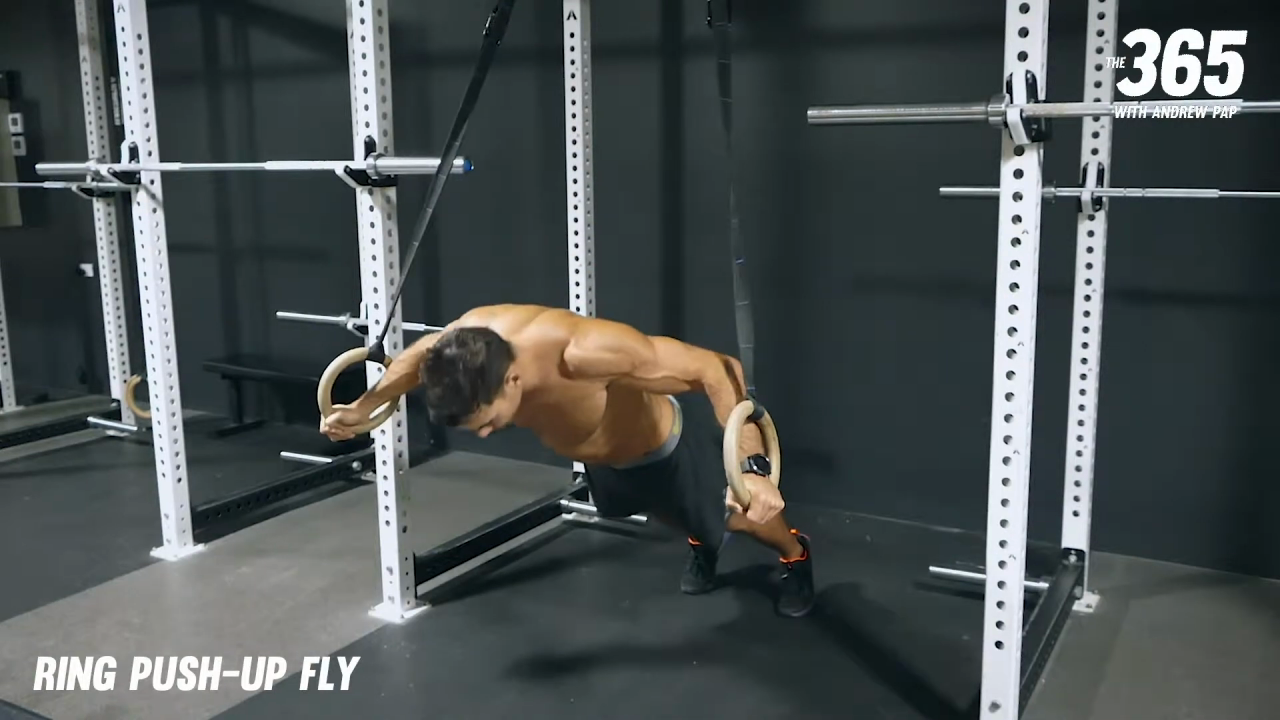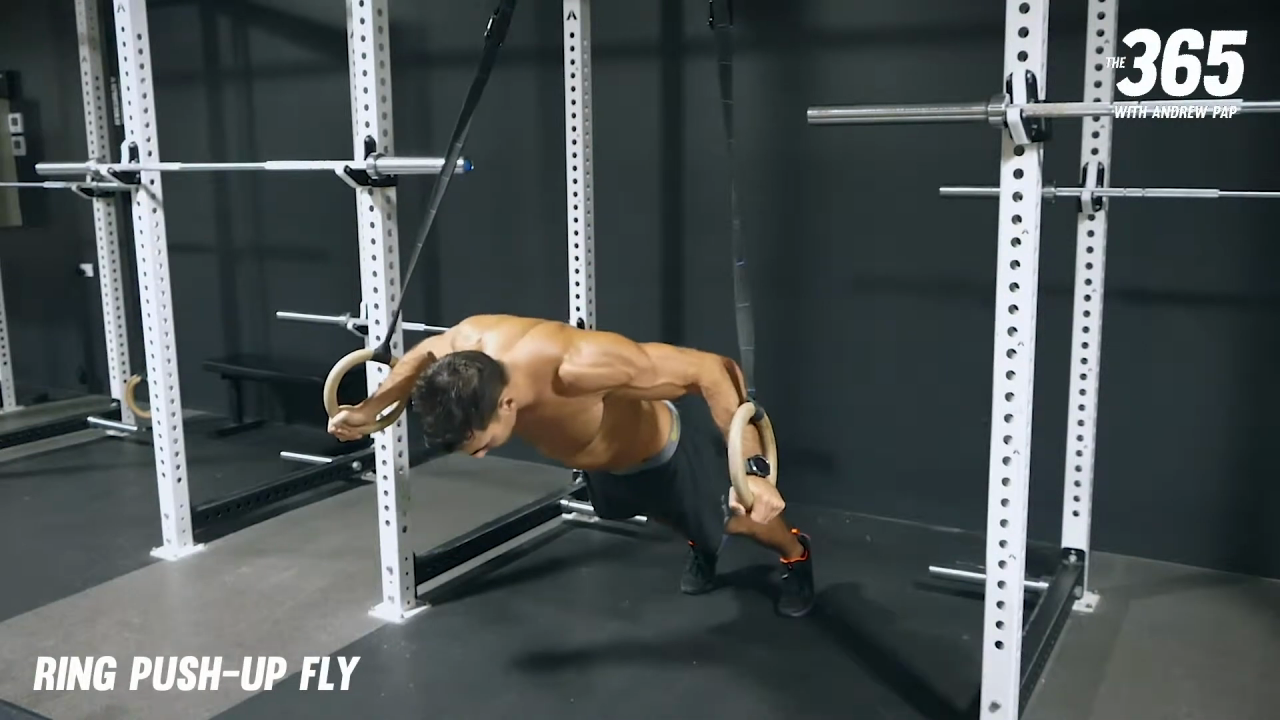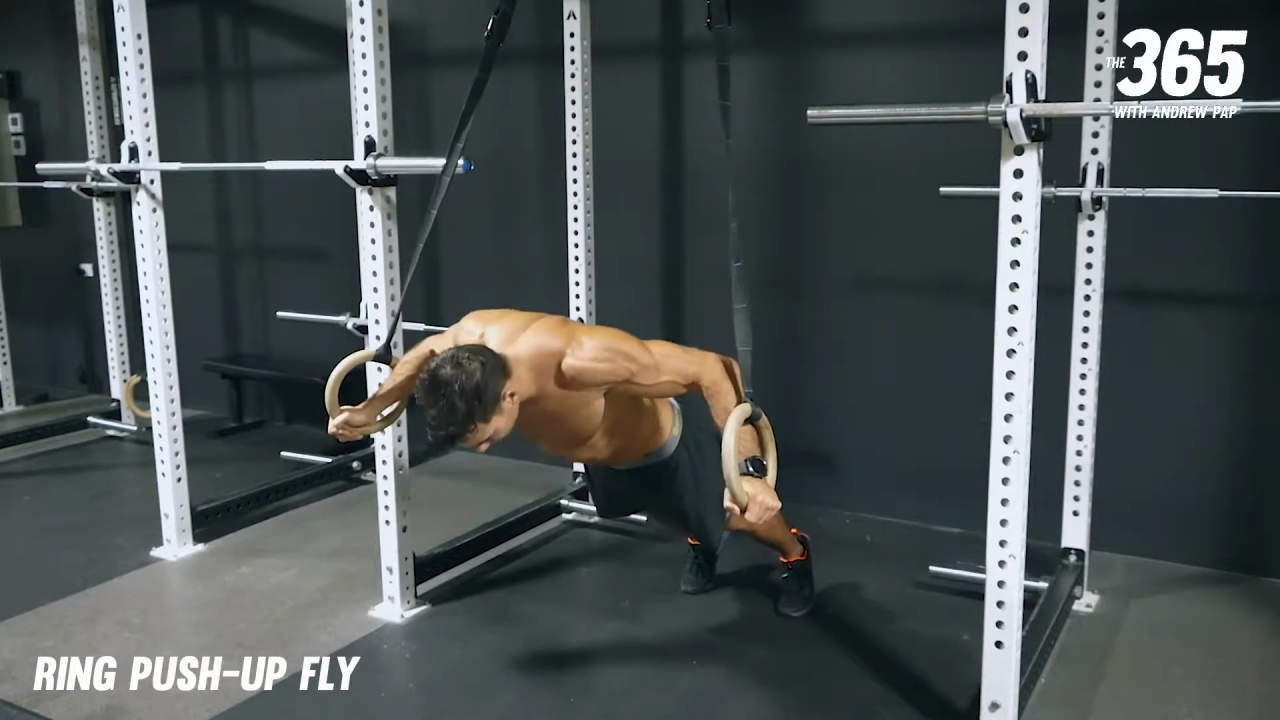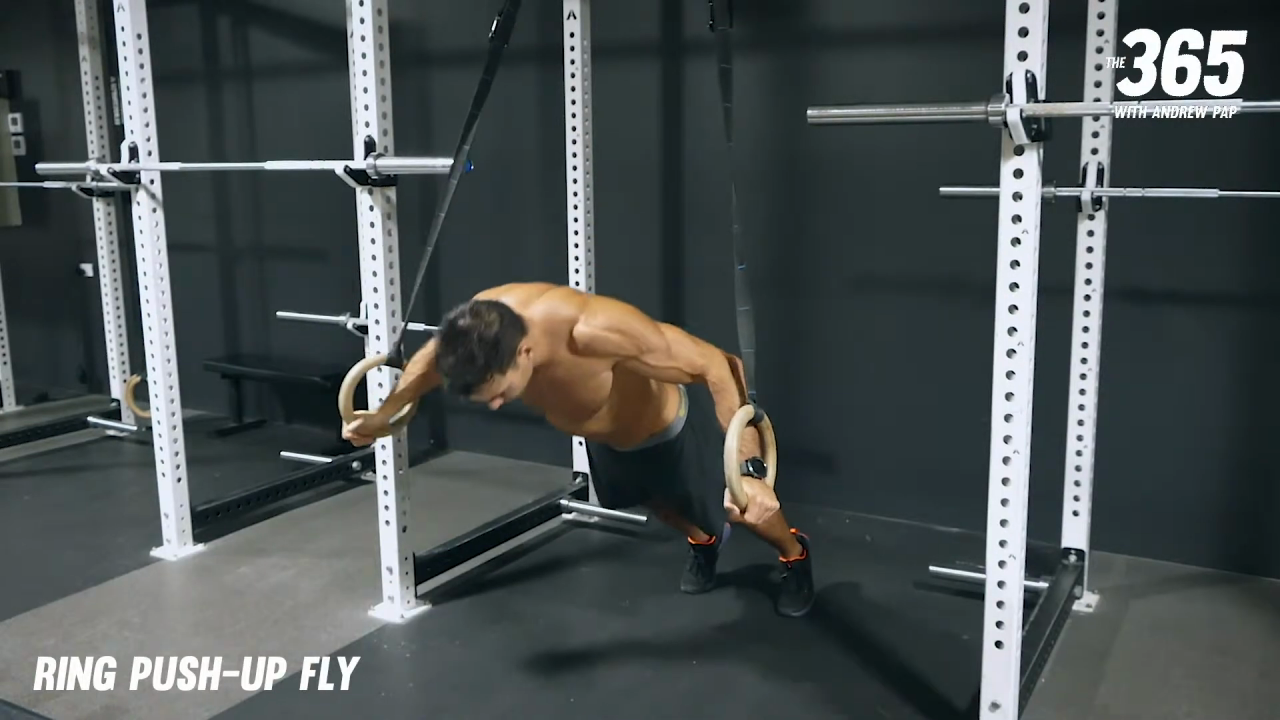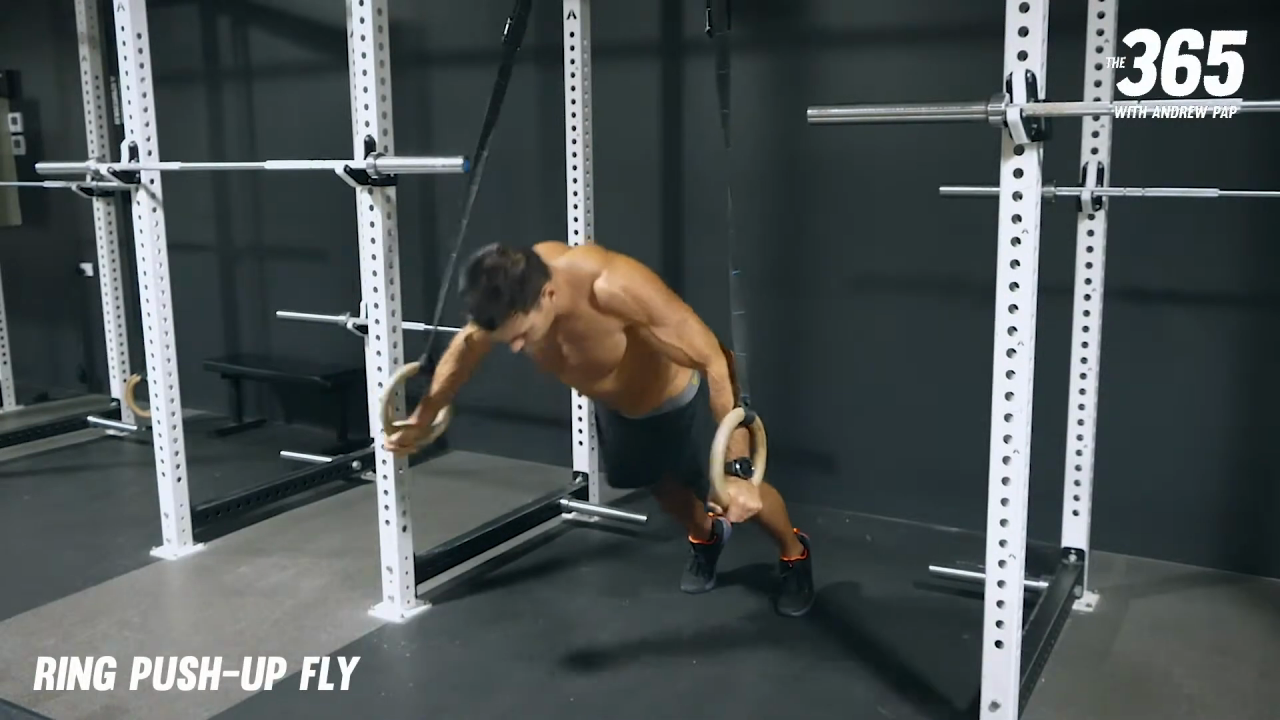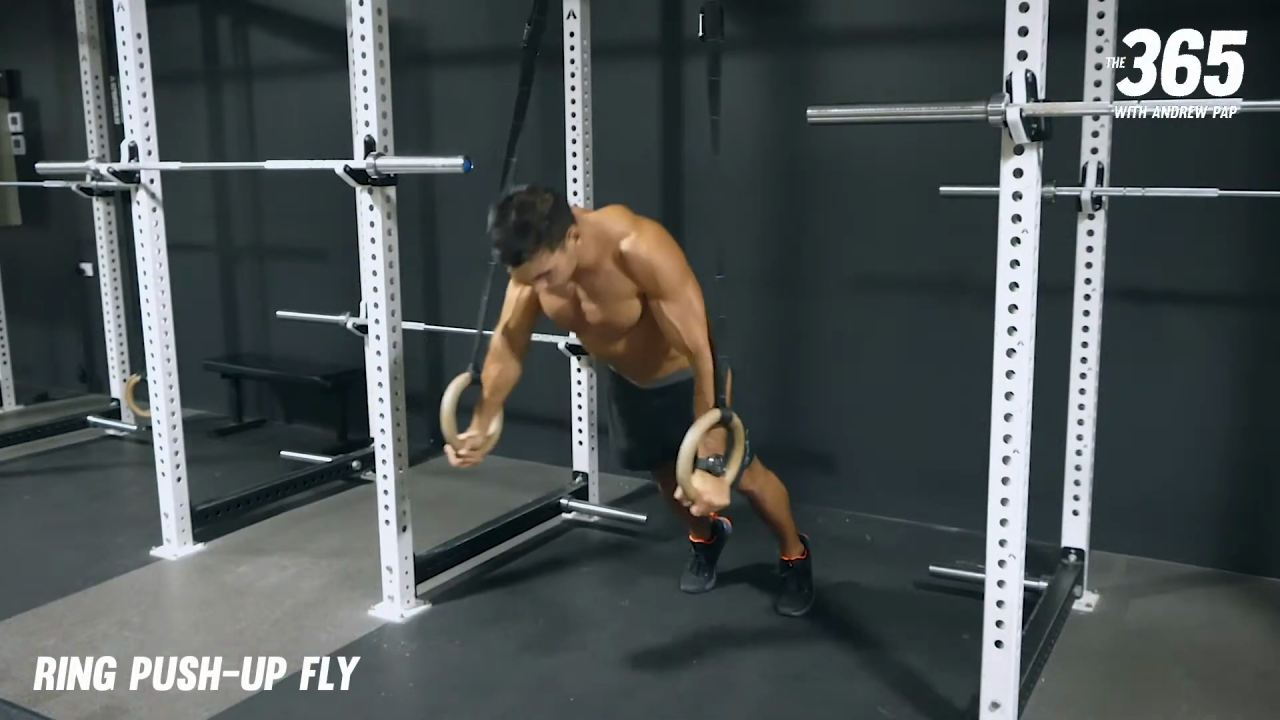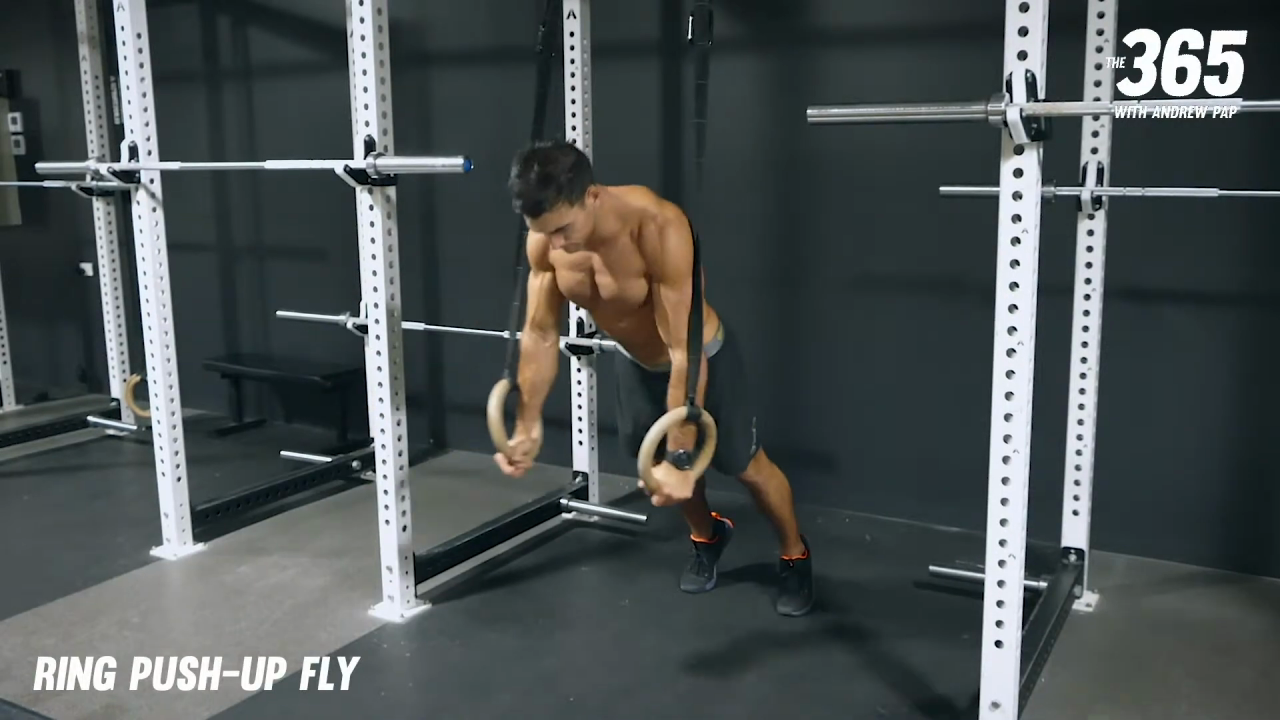
dt=0.2s
person 1, frame 1
left shoulder: (579, 353)
right shoulder: (473, 334)
left elbow: (719, 369)
right elbow: (422, 353)
left wrist: (754, 468)
right wrist: (363, 408)
left hip: (662, 445)
right hip: (604, 457)
left knee: (731, 515)
right knee: (662, 512)
left ankle: (795, 555)
right ankle: (701, 541)
person 1, frame 2
left shoulder: (575, 367)
right shoulder: (468, 344)
left elbow: (715, 370)
right elbow: (425, 356)
left wrist: (753, 469)
right wrist: (369, 410)
left hip: (661, 451)
right hip: (604, 463)
left knee: (731, 517)
right knee: (676, 517)
left ankle: (795, 554)
right ankle: (701, 543)
person 1, frame 3
left shoulder: (578, 360)
right shoulder: (471, 339)
left elbow: (716, 370)
right elbow: (424, 357)
left wrist: (749, 471)
right wrist: (370, 410)
left hip: (663, 446)
right hip: (603, 456)
left knee: (736, 513)
left ankle: (796, 554)
right ankle: (701, 543)
person 1, frame 4
left shoulder: (593, 329)
right shoulder: (485, 320)
left elbow: (720, 367)
right elbow: (435, 356)
left wrist: (751, 469)
right wrist: (383, 414)
left hip: (668, 431)
right hip: (605, 438)
left knee: (736, 508)
right knee: (655, 502)
left ankle: (794, 553)
right ankle: (704, 541)
person 1, frame 5
left shoulder: (617, 287)
right shoulder: (509, 289)
left elbow: (716, 362)
right elbow: (466, 348)
left wrist: (735, 469)
right wrist: (424, 421)
left hip: (679, 404)
right hip: (614, 409)
left knee: (739, 493)
right knee: (664, 485)
left ankle: (794, 554)
right ankle: (705, 537)
person 1, frame 6
left shoulder: (643, 251)
right shoulder: (532, 257)
left elbow: (698, 359)
right elbow: (508, 341)
left wrist: (707, 464)
right wrist: (482, 425)
left hip: (687, 377)
right hip: (625, 379)
left knee: (741, 475)
right knee: (659, 472)
left ankle: (795, 554)
right ankle: (708, 535)
person 1, frame 7
left shoulder: (659, 230)
right shoulder: (543, 240)
left elbow: (680, 353)
right elbow: (539, 334)
left wrist: (678, 458)
right wrist: (528, 428)
left hip: (701, 360)
right hip: (634, 360)
left knee: (746, 466)
right knee: (661, 460)
left ankle: (795, 557)
right ankle: (708, 535)
